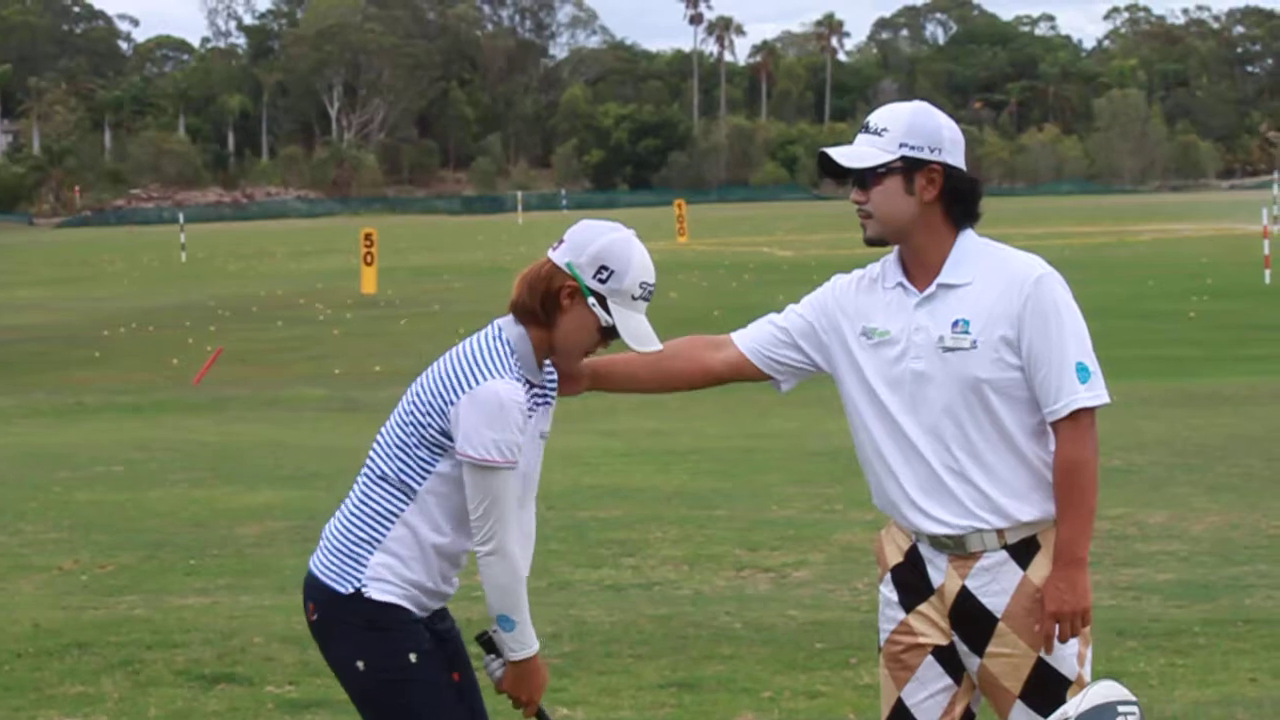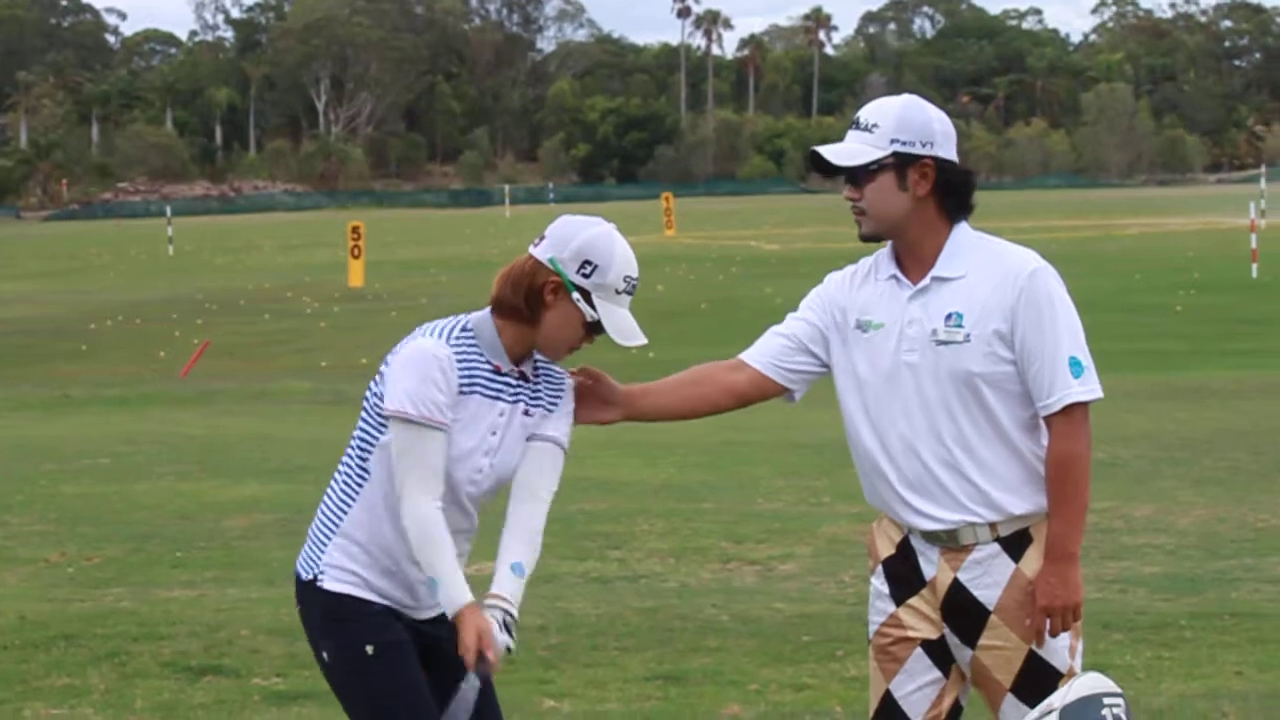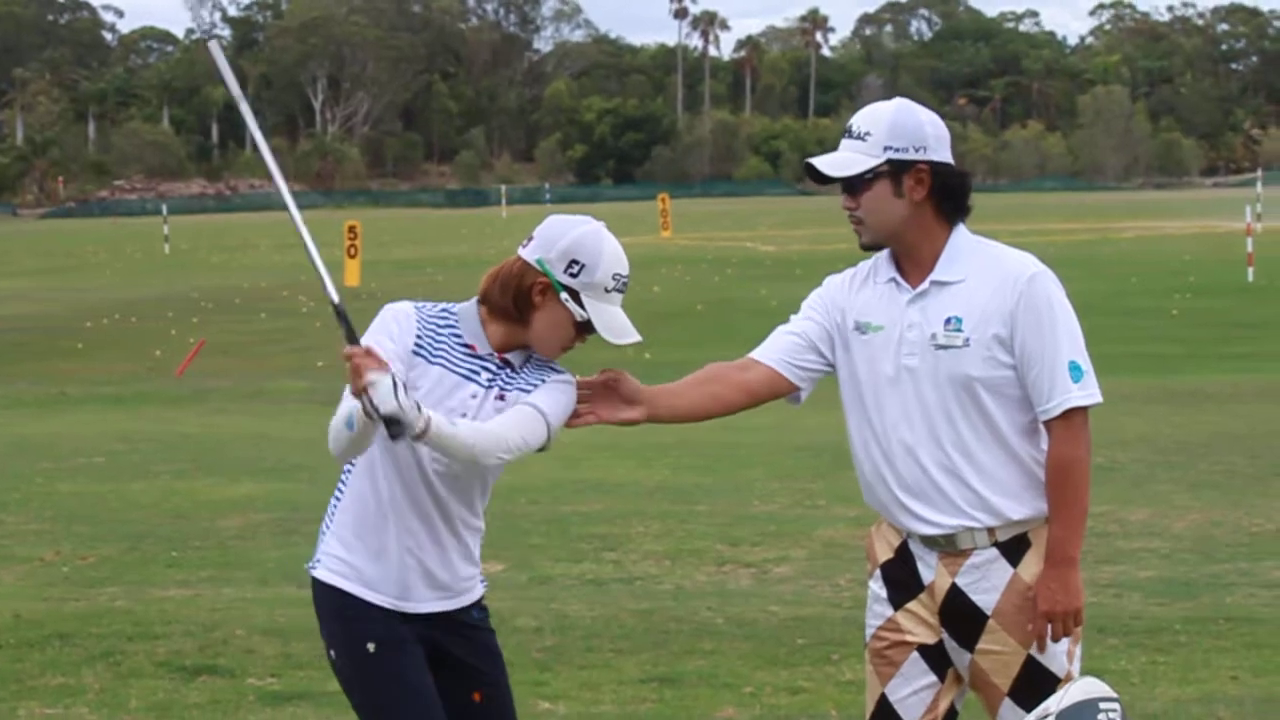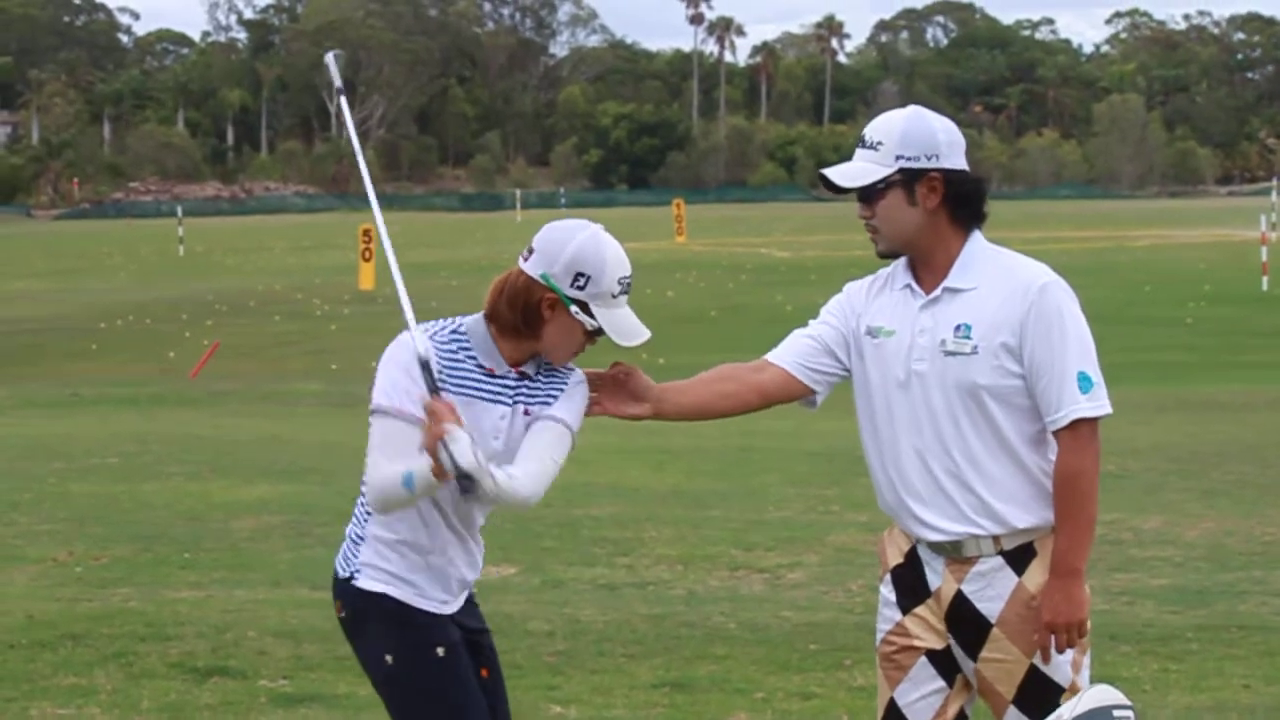
dt=0.4s
person 1, frame 1
left shoulder: (1026, 286)
right shoulder: (848, 303)
left elbow: (1075, 430)
right elbow: (722, 356)
left wrist: (1071, 568)
right wrist: (596, 373)
left hip: (1022, 566)
right hip: (915, 569)
person 1, frame 2
left shoulder: (1020, 279)
right shoulder: (845, 294)
left elbow: (1068, 422)
right elbow: (743, 376)
left wrist: (1063, 560)
right wrist: (629, 402)
left hip: (1013, 559)
right hip: (907, 561)
person 1, frame 3
left shoulder: (1019, 284)
right shoulder: (845, 298)
left elbow: (1068, 427)
right elbow: (752, 376)
left wrist: (1063, 567)
right wrist: (649, 403)
left hip: (1011, 563)
right hip: (905, 565)
person 1, frame 4
left shoulder: (1032, 294)
right shoulder: (864, 303)
left elbow: (1078, 440)
right elbow: (764, 379)
left wrist: (1068, 578)
right wrist: (654, 399)
left hip: (1020, 574)
right hip: (915, 573)
person 2, frame 1
left shoulder: (540, 378)
right shoulder: (494, 388)
left elbow: (519, 509)
right elbow: (493, 542)
left wrist: (516, 640)
right wrist: (522, 652)
left hip: (416, 598)
right hip: (363, 602)
person 2, frame 2
left shoulder: (552, 393)
right shoulder: (434, 356)
left elbow: (532, 506)
right elbow: (417, 503)
left wrist: (500, 609)
right wrist: (464, 609)
left hip: (430, 599)
right hip: (352, 592)
person 2, frame 3
left shoulder: (551, 387)
right shoulder: (406, 325)
left elbow: (489, 446)
right elbow: (343, 443)
left wrist: (409, 414)
right wrist: (367, 400)
left hip: (455, 600)
right hip: (361, 592)
person 2, frame 4
left shoulder: (564, 385)
right shoulder: (420, 356)
left elbow: (528, 485)
right elbow: (380, 491)
left wrist: (470, 472)
right wrist: (433, 468)
left hip: (446, 592)
right hip: (387, 594)
